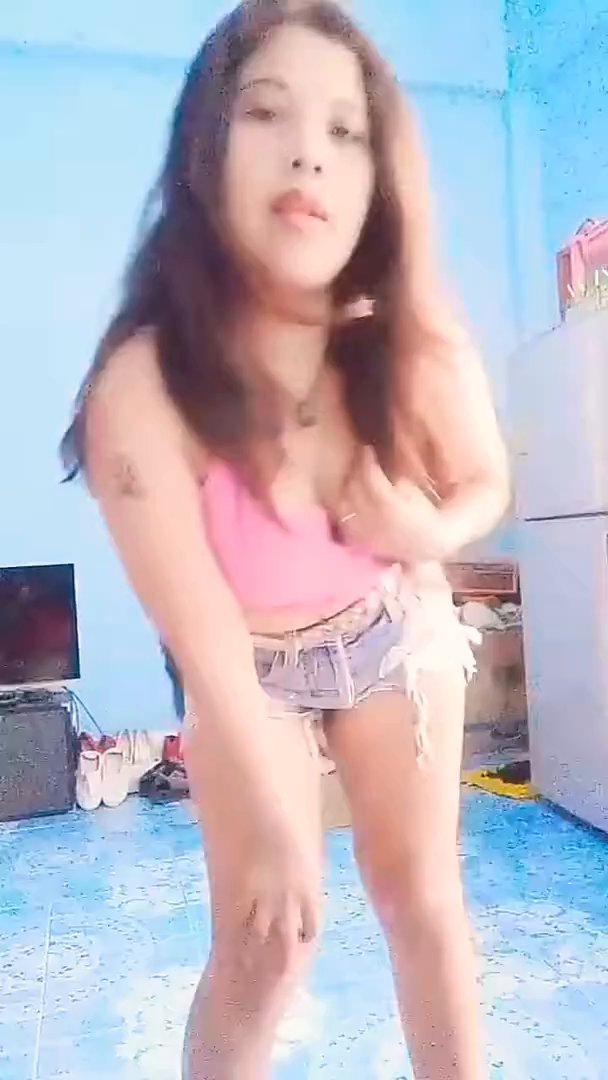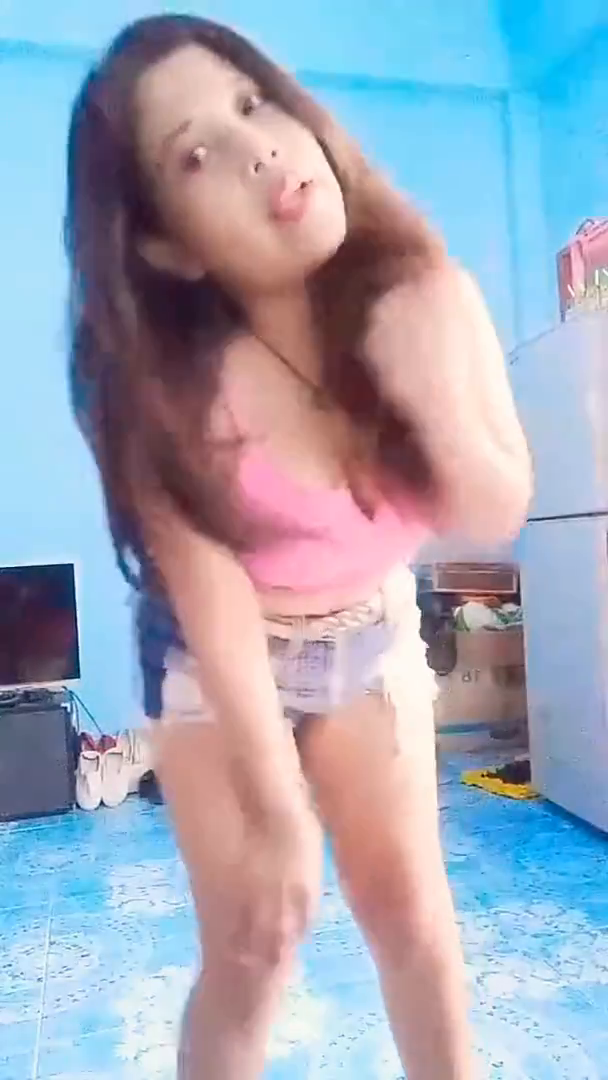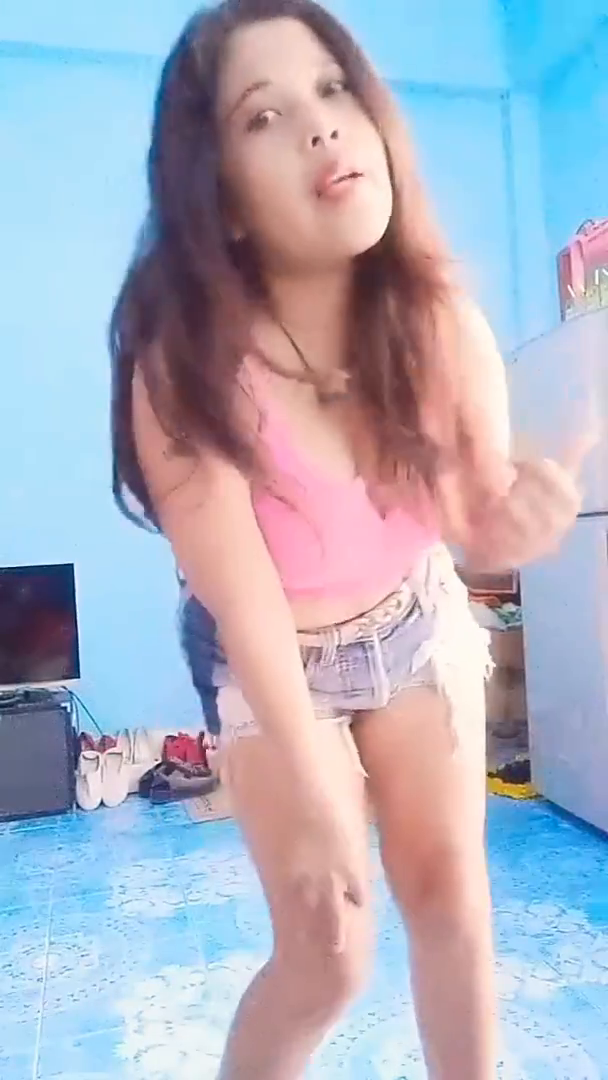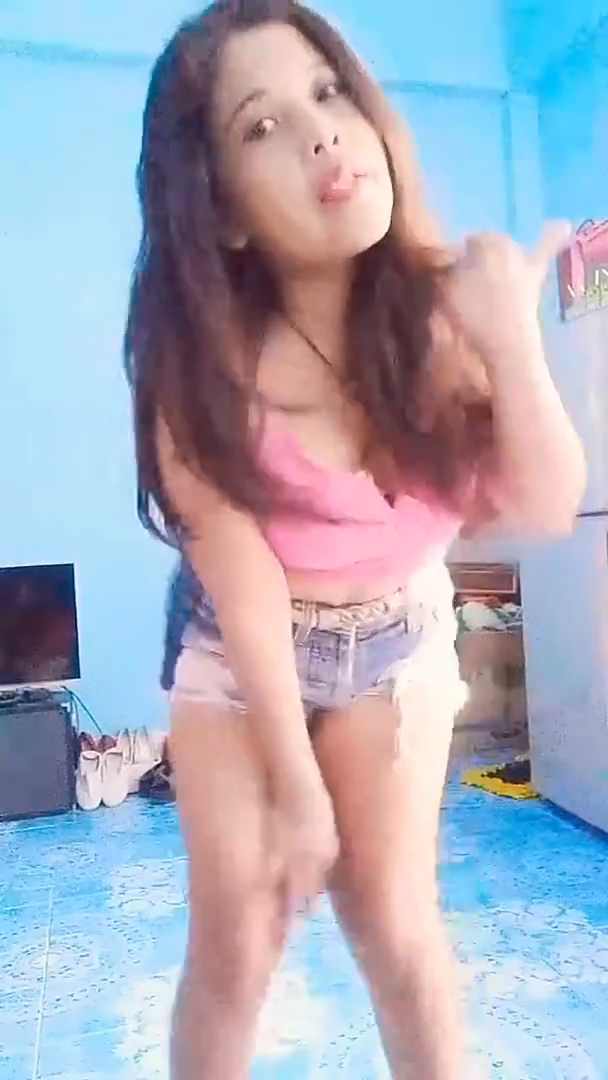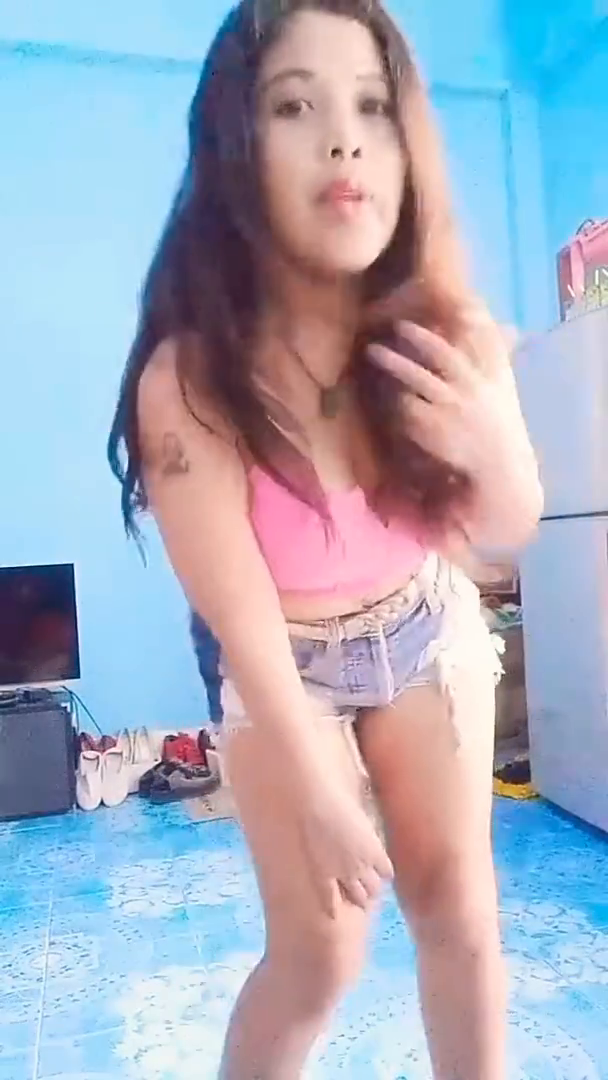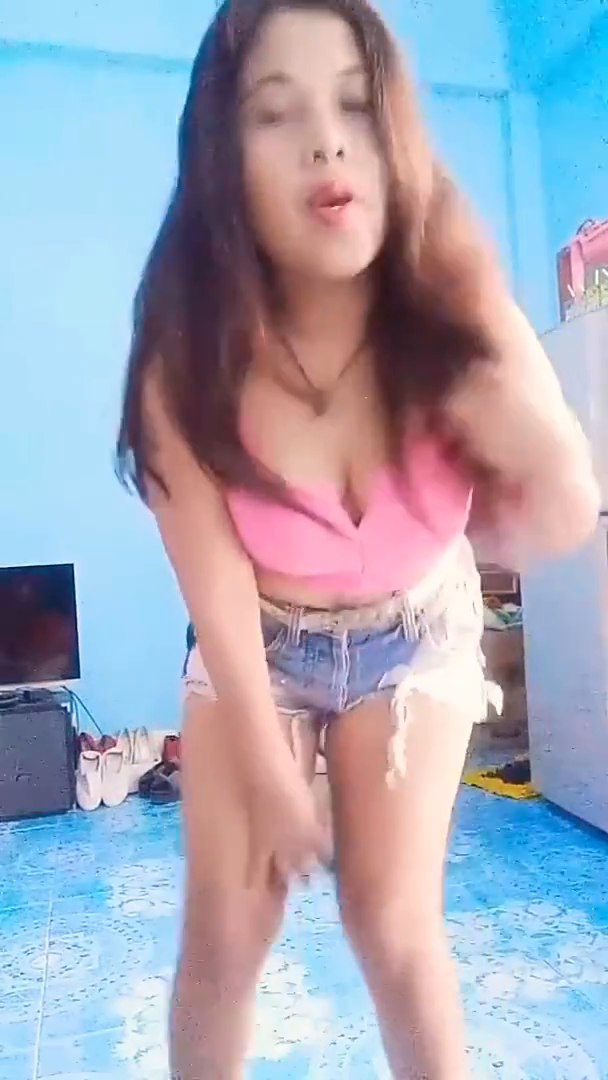
dt=0.5s
person 1, frame 1
left shoulder: (421, 350)
right shoulder: (146, 384)
left elbow: (486, 491)
right elbow: (205, 641)
left wrist: (428, 531)
right wrist: (272, 830)
left hip: (398, 632)
right hip: (253, 670)
left knee: (423, 894)
right knee: (262, 944)
person 1, frame 2
left shoulder: (432, 301)
right shoulder: (170, 394)
left elbow: (501, 509)
right elbow: (223, 623)
left wrist: (445, 411)
right wrist: (281, 819)
left hip: (374, 639)
right hip: (218, 666)
left knee: (413, 913)
right knee: (253, 950)
person 1, frame 3
left shoulder: (440, 321)
right shoulder: (184, 365)
left elbow: (480, 540)
right elbow: (245, 607)
left wrist: (527, 523)
right wrist: (316, 810)
left hip: (420, 630)
right hip: (274, 666)
left knee: (452, 897)
right knee: (328, 956)
person 1, frame 4
left shoulder: (445, 305)
right shoulder: (205, 364)
left elbow: (545, 510)
right elbow: (247, 595)
left wrist: (513, 344)
right wrist: (296, 786)
left hip: (399, 642)
right hip: (240, 652)
left knee: (394, 921)
right knee: (235, 942)
person 1, frame 5
left shoulder: (450, 328)
right shoulder: (187, 378)
left elbow: (506, 531)
right elbow: (243, 619)
left wrist: (492, 447)
right wrist: (320, 807)
left hip: (429, 633)
right hip: (286, 667)
left knee: (459, 907)
right knee: (322, 955)
person 1, frame 6
left shoulder: (466, 322)
right shoulder: (191, 363)
right elbow: (218, 592)
right wrist: (268, 773)
left hip: (415, 642)
right hip: (257, 647)
left knee: (391, 924)
right knee: (225, 928)
